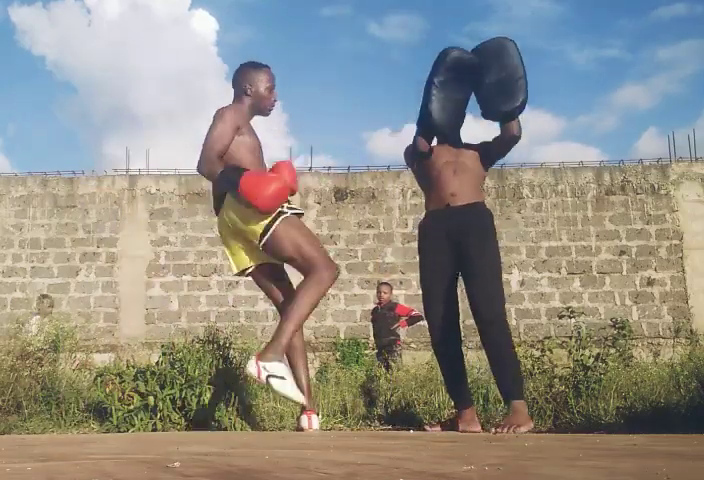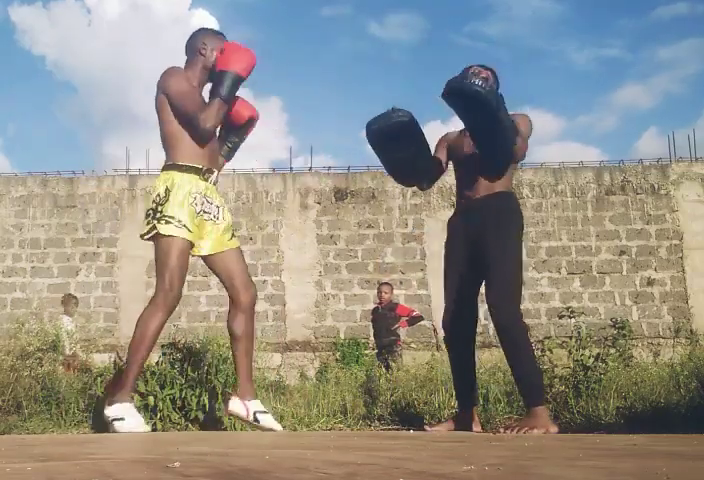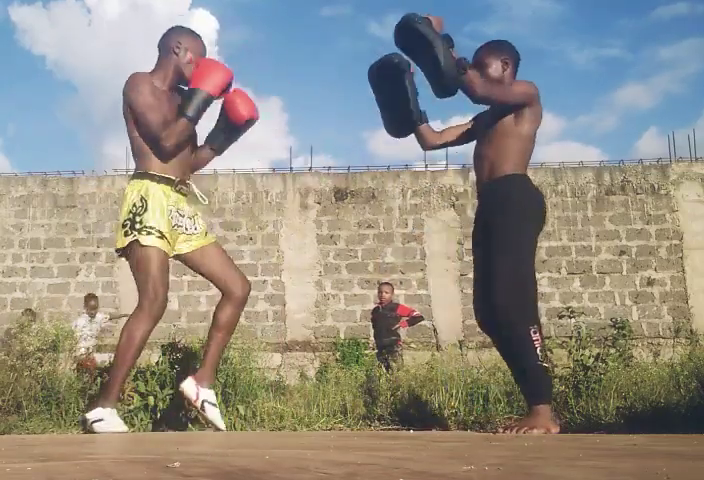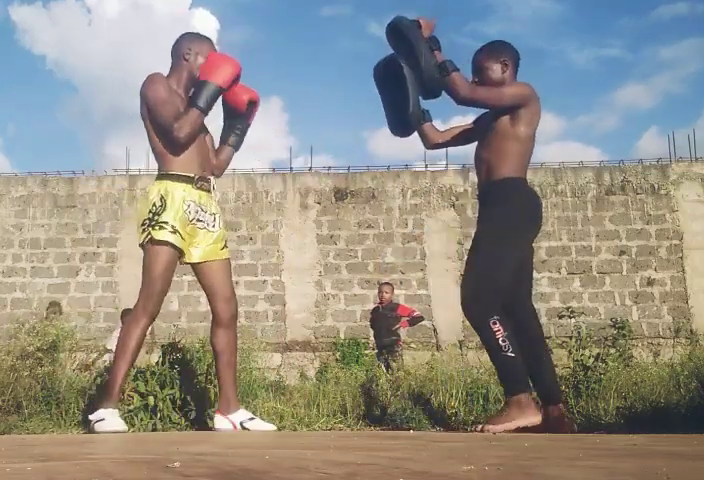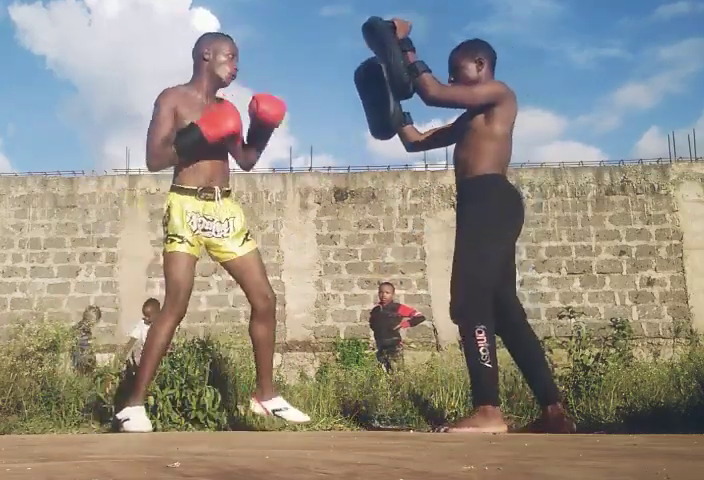
dt=0.3s
person 1, frame 1
left shoulder: (479, 151)
right shoulder: (418, 152)
left elbow: (512, 135)
right elbow: (419, 147)
right wrist: (430, 118)
left hip: (476, 220)
right hip: (435, 226)
left knee: (488, 310)
right knee: (439, 321)
left ankle: (517, 406)
right ankle: (464, 411)
person 1, frame 2
left shoulder: (517, 121)
right shoulder: (453, 139)
left elbow: (514, 153)
right elbow: (423, 177)
left wrist: (491, 98)
right wrist: (399, 156)
left hip: (499, 214)
right hip: (462, 220)
left knee: (503, 307)
right knee: (454, 320)
left ankle: (540, 412)
right ankle: (466, 412)
person 1, frame 3
left shoulder: (526, 95)
right shoulder: (482, 119)
left elbow: (478, 89)
right elbow: (431, 140)
left wrist: (441, 44)
right wrist: (410, 100)
left hip: (514, 199)
right hip: (489, 206)
left knee: (513, 300)
right knee: (489, 307)
left ankle: (542, 409)
right ankle: (538, 402)
person 1, frame 4
left shoulder: (524, 95)
right shoulder: (488, 120)
left elbow: (463, 93)
right elbow: (434, 139)
left wrist: (431, 45)
left hip: (513, 203)
right hip: (499, 208)
left knee: (480, 298)
right knee: (514, 307)
left ankle: (522, 400)
right ankle: (554, 410)
person 1, frame 5
left shoulder: (499, 92)
right shoulder: (467, 120)
left elbow: (434, 94)
right elbow: (415, 141)
left wrist: (404, 46)
left hip: (490, 201)
right hip: (483, 207)
left knee: (469, 301)
right knee: (503, 308)
left ankle: (488, 411)
right ankle: (553, 411)
person 2, frame 1
left shoulder: (241, 130)
right shoulder: (231, 115)
left elbow: (227, 192)
right elbow: (207, 163)
left wrist: (271, 180)
right wrist: (239, 178)
left hip: (236, 221)
right hip: (253, 210)
left knee: (289, 307)
right knee: (324, 270)
left ankle: (308, 412)
right ankle: (272, 356)
person 2, frame 2
left shoulder: (205, 100)
right shoulder: (173, 79)
right elbow: (205, 125)
left wrist: (238, 128)
right wrist: (230, 81)
left hip: (206, 201)
right hip: (179, 194)
left knee: (245, 295)
right knee: (168, 296)
left ankle: (245, 395)
right ankle: (119, 398)
person 2, frame 3
left shoulder: (180, 98)
right shoulder: (140, 84)
right elbow: (166, 143)
left wrist: (230, 127)
right wrist: (200, 97)
left hip: (181, 206)
right hip: (151, 200)
left knee: (238, 287)
right knee: (152, 303)
left ankle: (202, 382)
right ankle: (105, 405)
person 2, frame 4
left shoulder: (191, 107)
right shoulder: (155, 85)
left elbow: (219, 166)
right elbow: (178, 135)
left wrist: (238, 119)
right wrist: (208, 89)
left hip: (204, 207)
right hip: (171, 200)
left knee: (226, 309)
right knee: (149, 302)
left ankle: (229, 409)
right ankle: (108, 407)
person 2, frame 5
left shoulder: (221, 106)
right shoulder: (172, 98)
left elbow: (246, 160)
right elbow: (154, 160)
left wrist: (262, 128)
right wrist: (195, 135)
left hip: (225, 212)
right hip: (186, 210)
left knee: (264, 302)
right knee: (175, 308)
left ankle: (266, 395)
right ankle: (134, 403)
